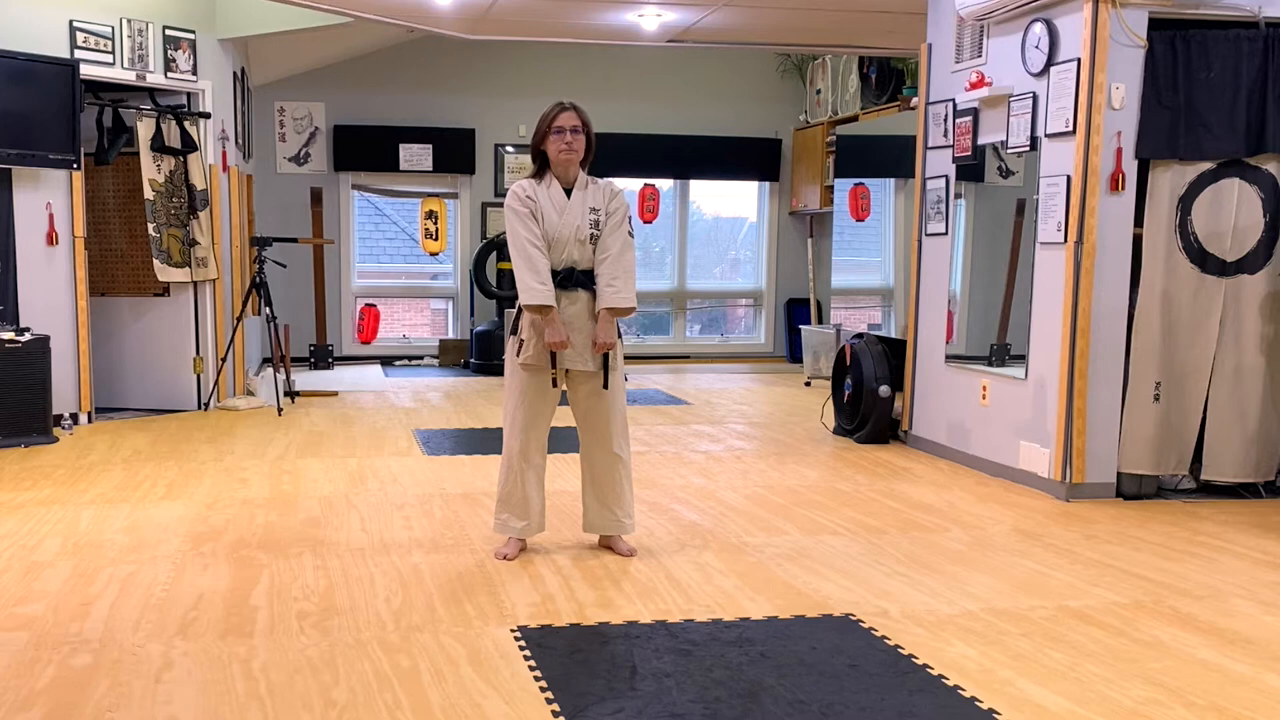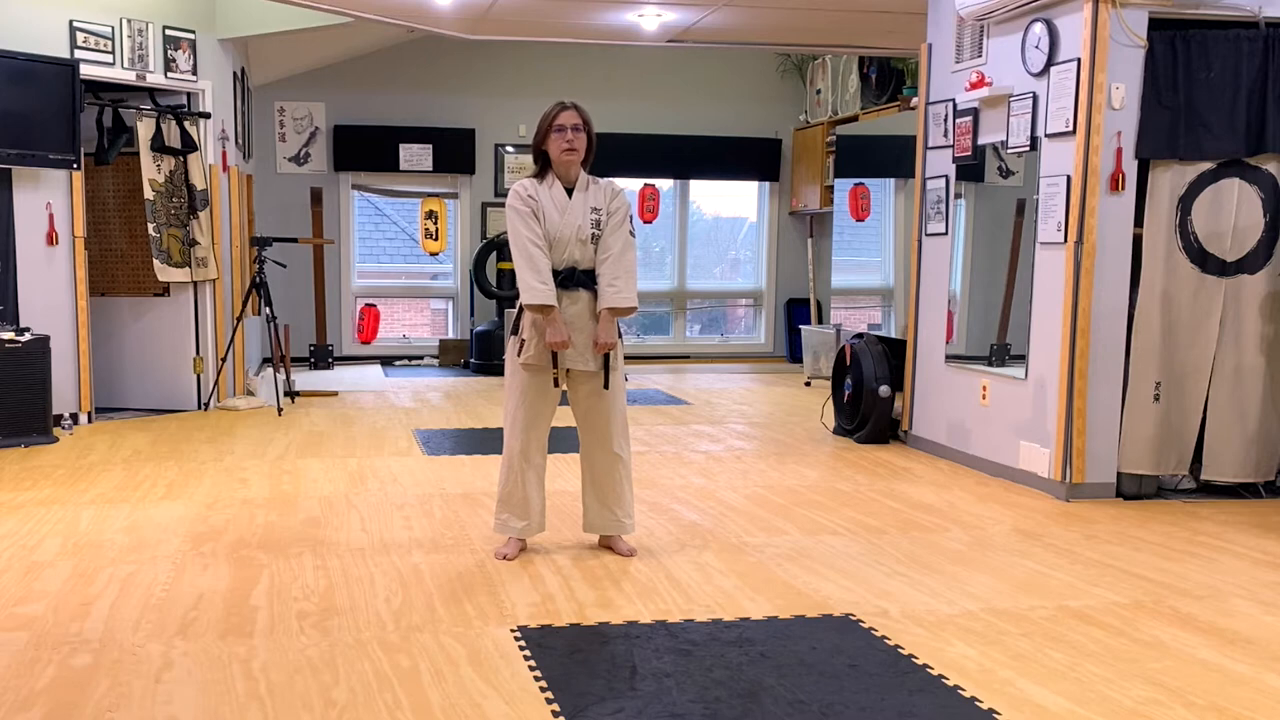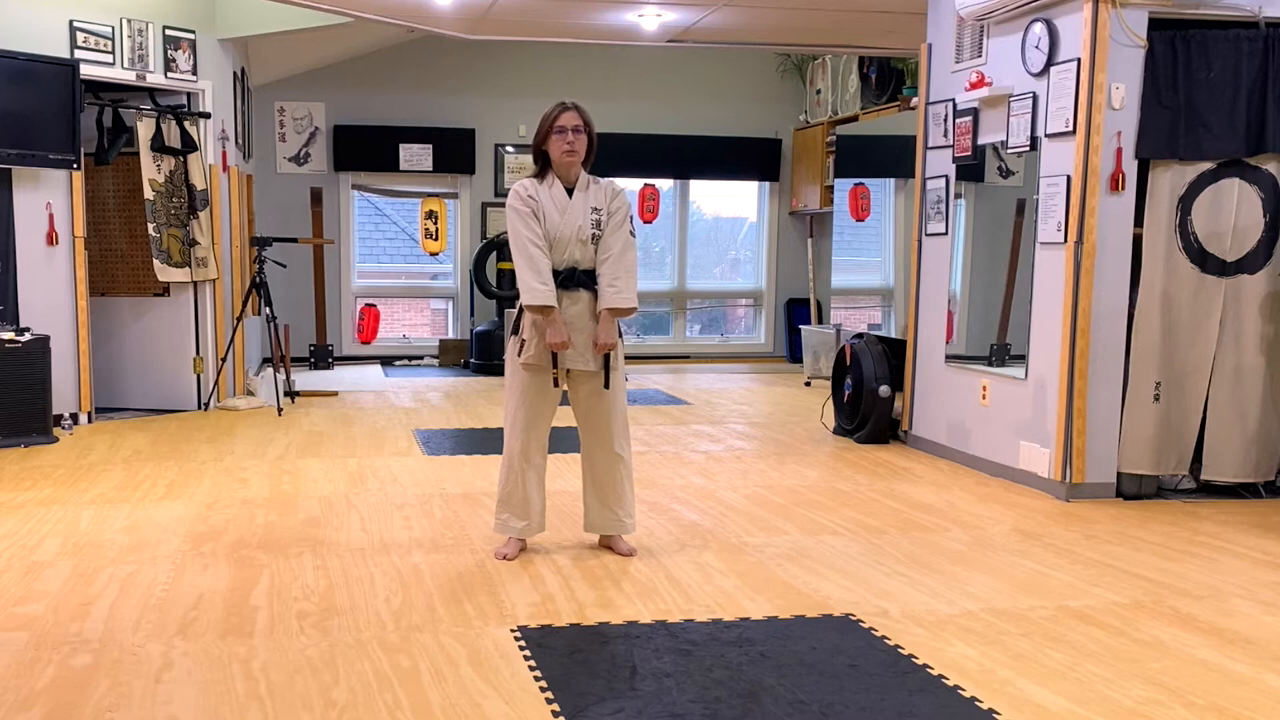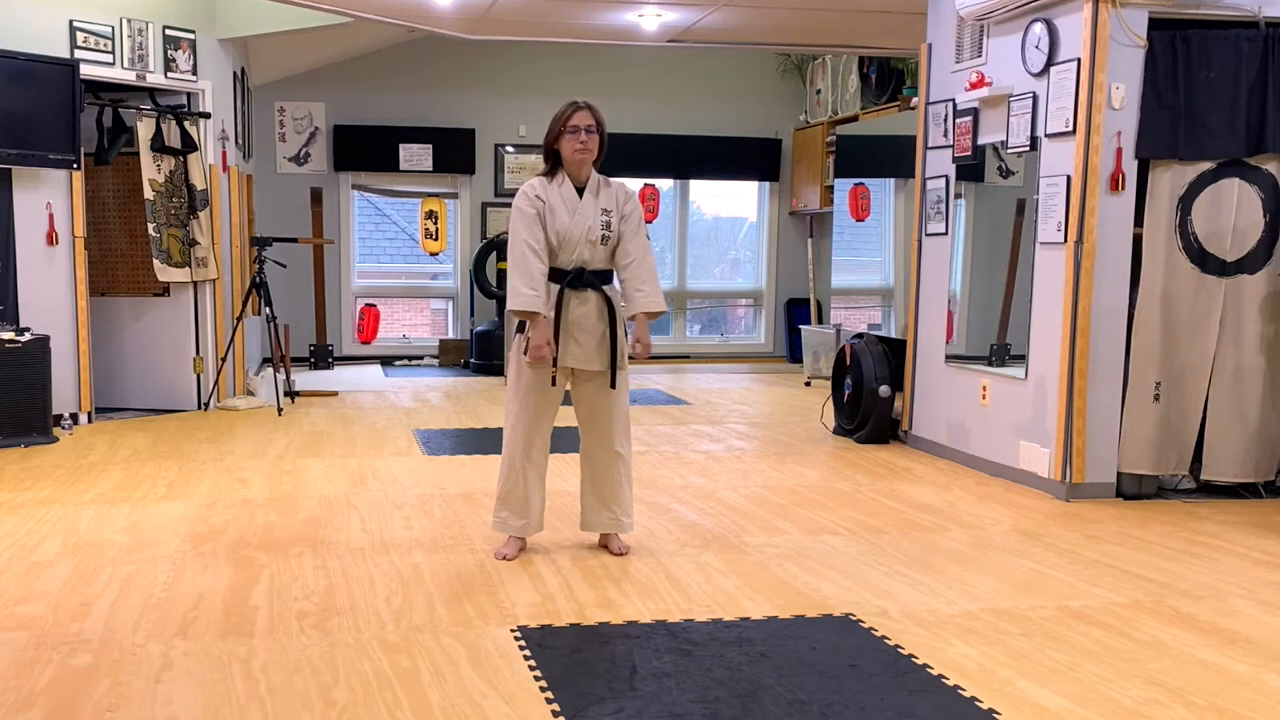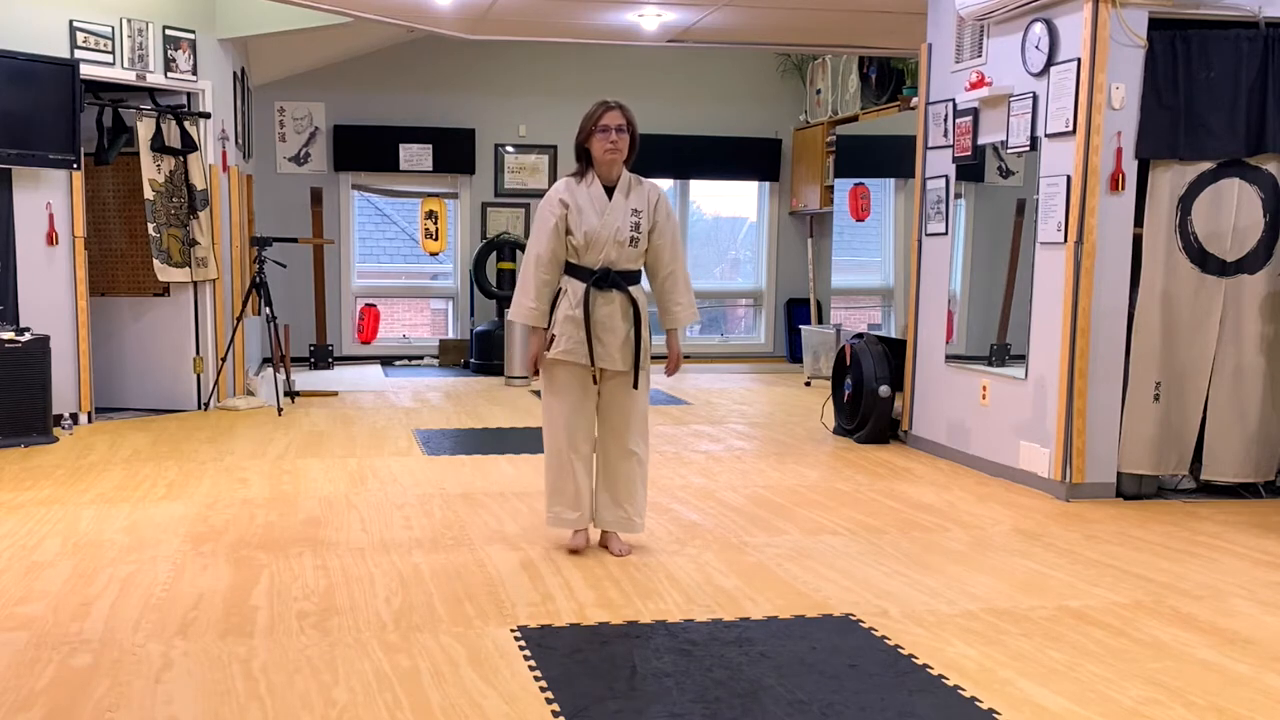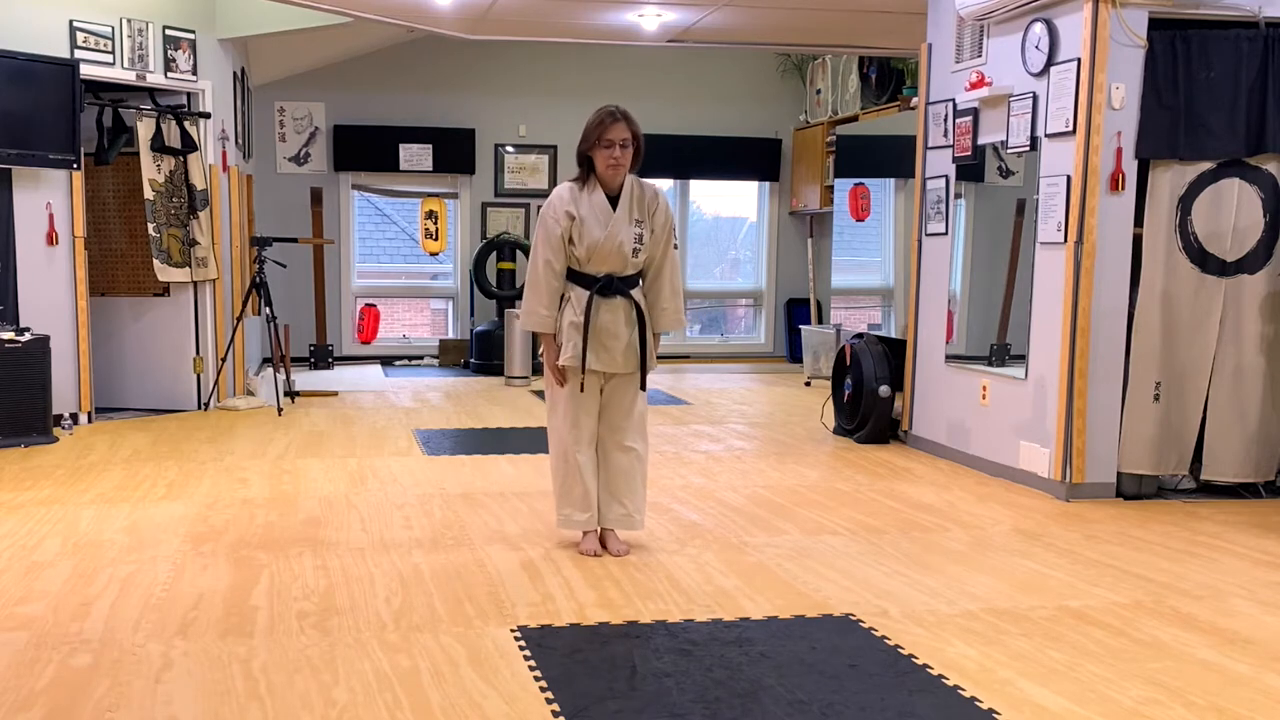
dt=0.5s
person 1, frame 1
left shoulder: (609, 197)
right shoulder: (524, 195)
left elbow: (615, 260)
right elbow: (530, 261)
left wrist: (606, 322)
right wrist: (551, 321)
left hip: (594, 318)
right hip: (538, 319)
left knee: (606, 430)
right knee: (524, 431)
left ankle: (609, 527)
right ankle: (518, 529)
person 1, frame 2
left shoulder: (610, 196)
right shoulder: (525, 194)
left elbow: (616, 261)
right elbow: (532, 261)
left wrist: (606, 321)
right wrist: (552, 321)
left hip: (595, 318)
right hip: (539, 319)
left knee: (606, 430)
right knee: (525, 431)
left ankle: (609, 527)
right ankle: (518, 529)
person 1, frame 3
left shoulder: (611, 196)
right shoulder: (525, 194)
left elbow: (617, 261)
right elbow: (532, 261)
left wrist: (607, 322)
right wrist: (552, 322)
left hip: (595, 319)
right hip: (539, 320)
left knee: (607, 431)
right knee: (525, 431)
left ankle: (609, 527)
right ankle: (518, 529)
person 1, frame 4
left shoulder: (619, 196)
right shoulder: (535, 194)
left elbow: (635, 259)
right elbow: (527, 260)
left wrist: (641, 321)
right wrist: (536, 325)
left hip: (601, 318)
right hip: (545, 318)
left knee: (608, 432)
right knee: (526, 430)
left ankle: (608, 526)
right ankle: (517, 529)
person 1, frame 5
left shoulder: (651, 198)
right shoulder: (564, 194)
left elbow: (669, 266)
right elbow: (541, 263)
left wrist: (673, 334)
right wrist: (536, 331)
left hip: (626, 319)
right hip: (573, 317)
left knee: (626, 432)
right knee: (569, 429)
left ankle: (612, 526)
right ankle: (576, 521)
person 1, frame 6
left shoulder: (653, 202)
right shoulder: (564, 201)
left elbow: (661, 272)
right elbow: (547, 272)
left wrist: (655, 335)
right wrist: (548, 337)
left hip: (628, 324)
right hip: (576, 323)
left knee: (625, 431)
right knee: (574, 430)
left ankle: (611, 525)
right ankle: (586, 525)
